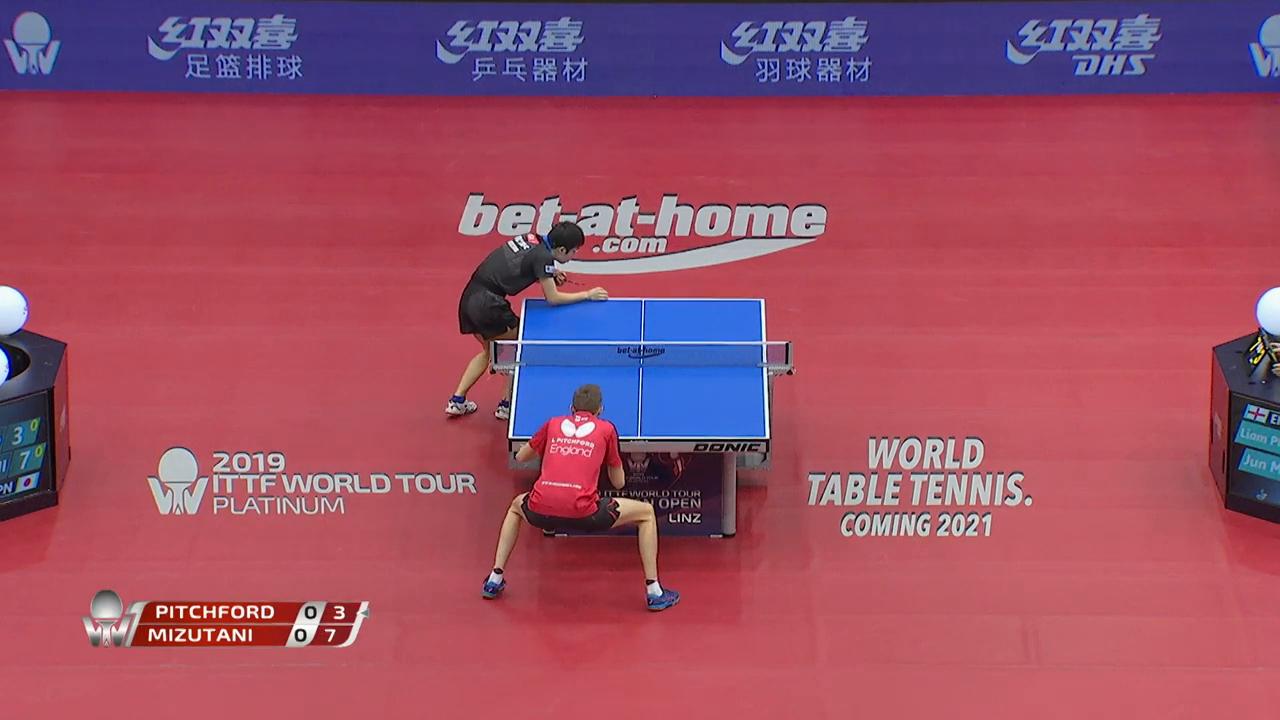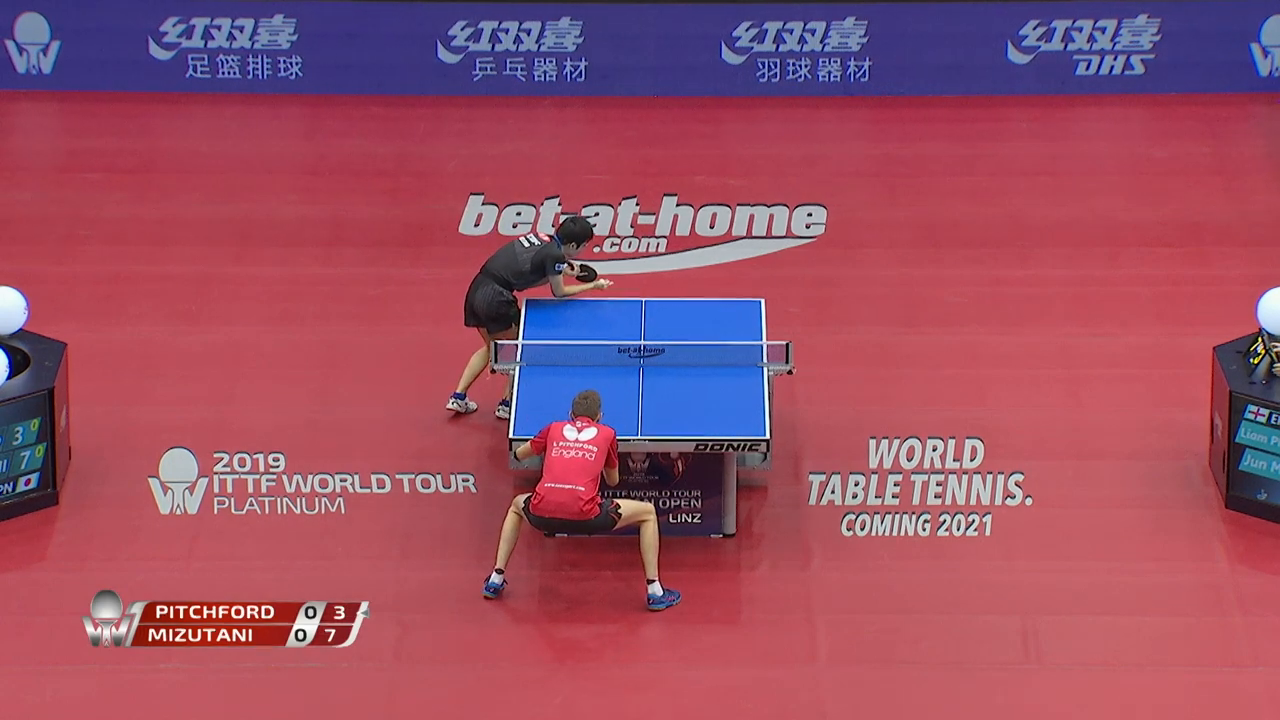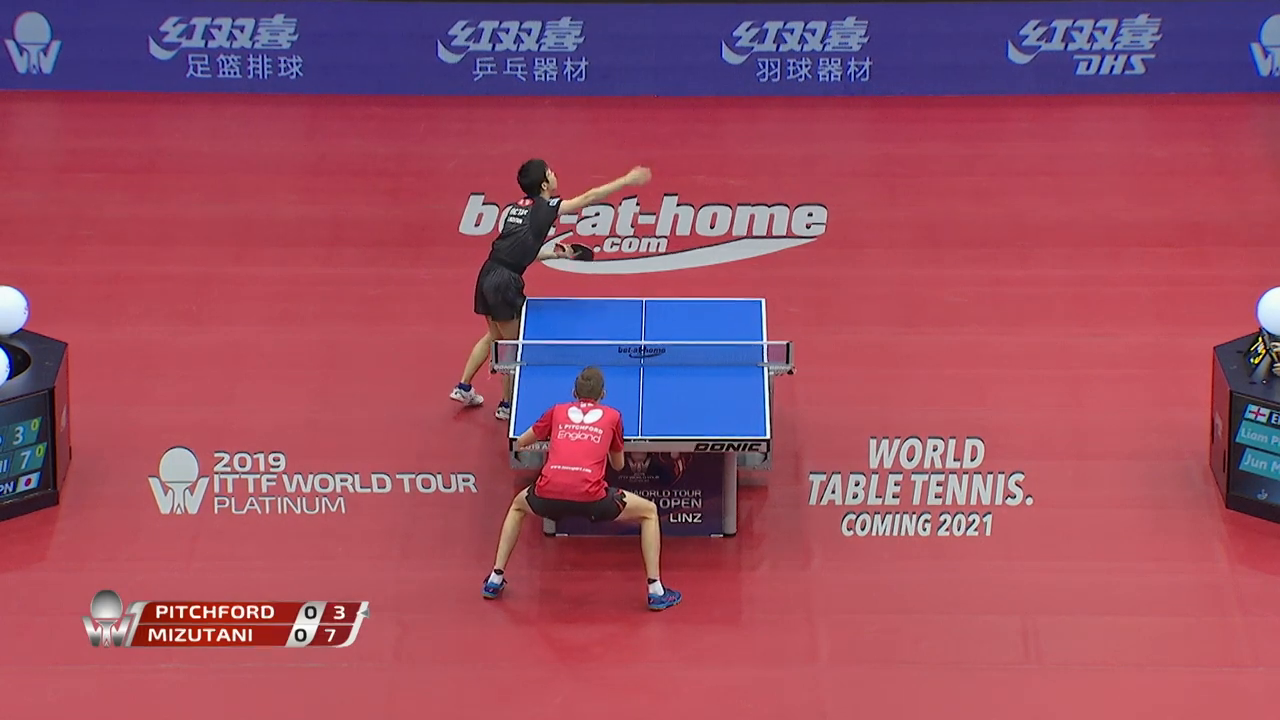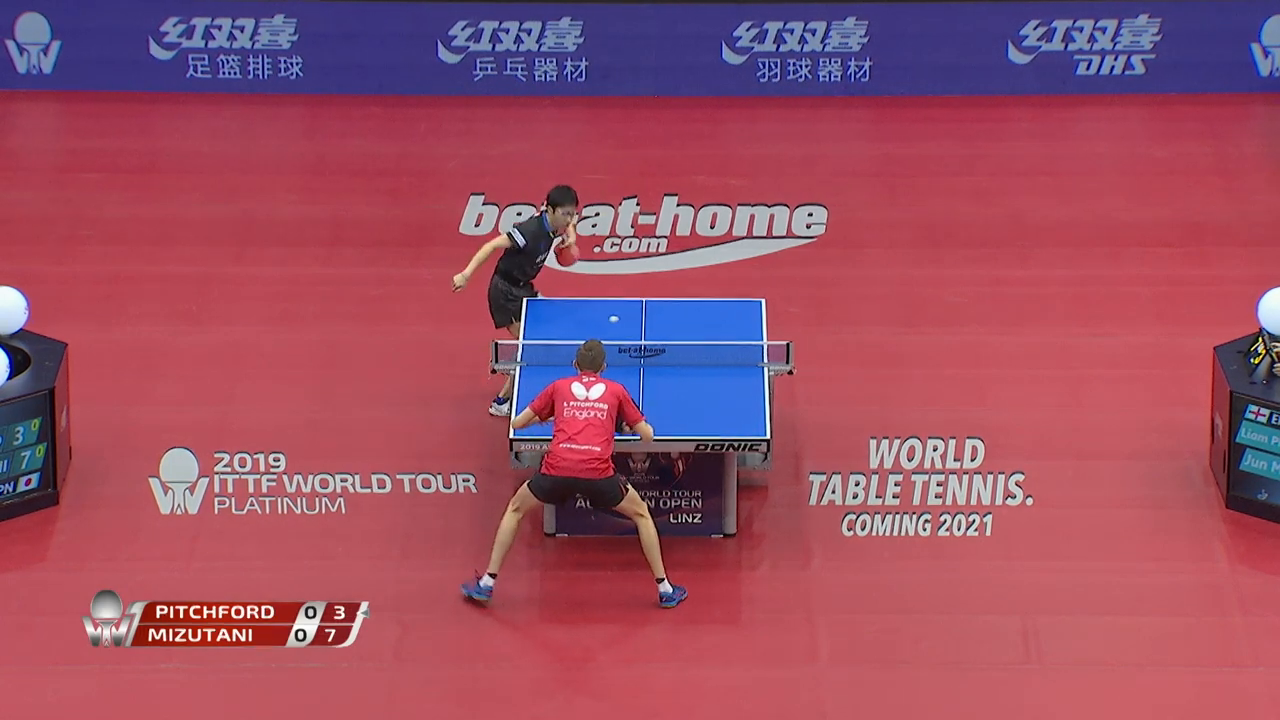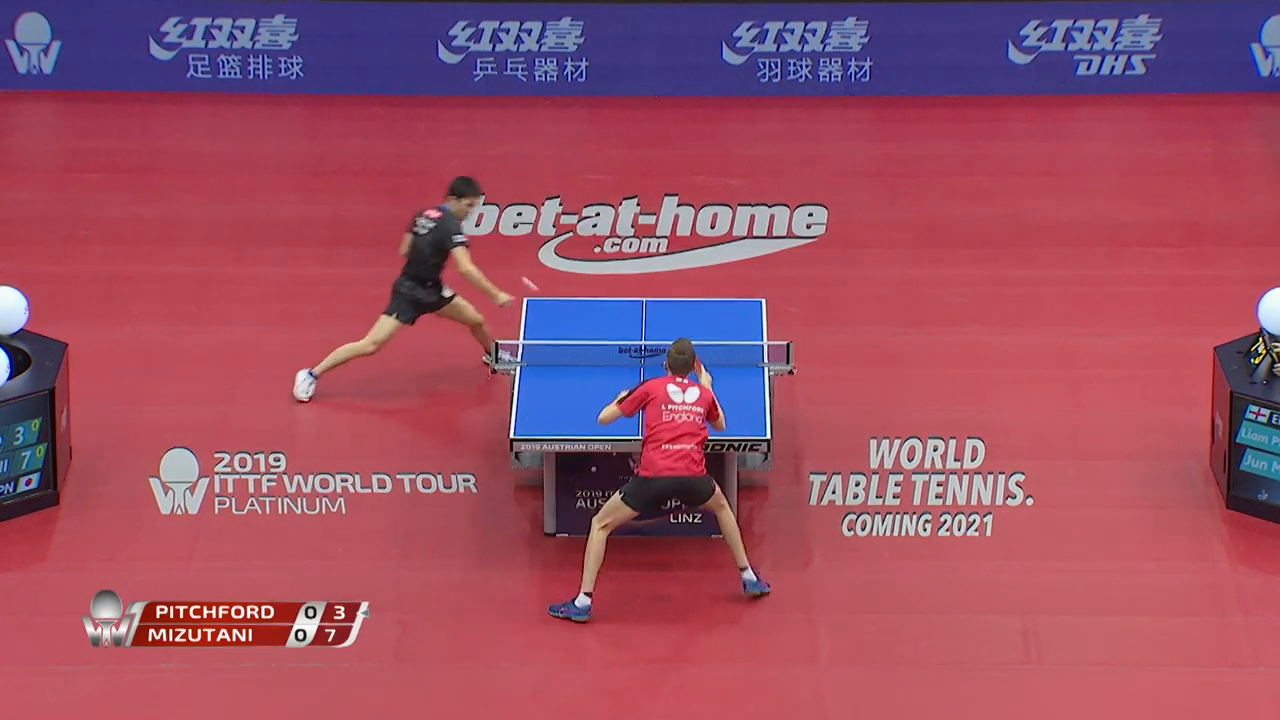
dt=1s
person 1, frame 1
left shoulder: (553, 424)
right shoulder: (606, 429)
left elbow: (520, 457)
right elbow: (619, 483)
left hip: (542, 508)
right hip: (582, 511)
left knee: (516, 506)
right knee: (646, 513)
left ankle: (495, 579)
right ankle: (654, 591)
person 1, frame 2
left shoulder: (554, 428)
right shoulder: (607, 433)
left elbow: (519, 454)
right elbow: (613, 480)
left hip: (542, 513)
right hip: (584, 515)
left knee: (517, 505)
right knee: (648, 513)
left ankle: (496, 580)
right ankle: (655, 592)
person 1, frame 3
left shoulder: (557, 411)
right shoulder: (612, 416)
left elbow: (520, 443)
right elbow: (618, 465)
left hip: (549, 495)
right hip: (590, 497)
left knee: (517, 505)
right knee: (649, 512)
left ankle: (495, 579)
right ankle: (655, 591)
person 1, frame 4
left shoulder: (558, 386)
right shoulder: (616, 390)
left elbow: (517, 424)
right elbow: (647, 435)
left wrist: (543, 416)
right wrist: (635, 423)
left hip: (556, 471)
right hip: (597, 473)
left knee: (515, 510)
right knee: (641, 514)
left ankle: (486, 584)
right ankle: (665, 589)
person 1, frame 5
left shoulder: (651, 387)
right shoulder: (704, 393)
left elbow: (603, 418)
right elbow: (721, 426)
left wrist: (622, 398)
left hip: (653, 476)
right hip: (693, 477)
left knee: (600, 524)
right knee: (722, 507)
left ankle: (583, 602)
right ankle: (749, 578)
person 2, frame 1
left shoulder: (530, 239)
right shoulder: (543, 256)
right elbow: (553, 298)
left wrist: (550, 276)
right wrist: (587, 294)
left hip: (470, 298)
right hip: (488, 303)
left knee: (491, 351)
left ankle: (457, 400)
right ankle: (507, 405)
person 2, frame 2
left shoulder: (538, 239)
right shoulder: (554, 255)
right elbow: (559, 292)
left wrist: (560, 272)
right wrist: (593, 285)
left hip: (476, 289)
right hip: (495, 298)
left knee: (491, 346)
left ankle: (458, 397)
right ankle: (507, 404)
person 2, frame 3
left shoulder: (516, 208)
right shoulder: (543, 209)
right elbow: (587, 199)
left wrist: (553, 252)
right wrist: (626, 180)
left hip: (488, 273)
right hip: (504, 281)
left knee: (493, 335)
right knee: (513, 344)
left ankle: (463, 387)
right ankle: (507, 405)
person 2, frame 4
left shoulder: (552, 222)
right shoulder: (531, 231)
left elbow: (569, 221)
right elbow: (491, 245)
left wrist: (571, 236)
right wrist: (466, 273)
left hip: (523, 287)
right hip: (507, 290)
right ankle: (501, 401)
person 2, frame 5
left shoulder: (425, 215)
right shoulder: (451, 227)
left elbow: (405, 250)
right elbow: (466, 268)
right wrist: (496, 294)
left hip: (430, 288)
right hip: (410, 292)
left knee: (477, 321)
right knee: (370, 345)
left ankle: (492, 355)
right ankle: (311, 374)
